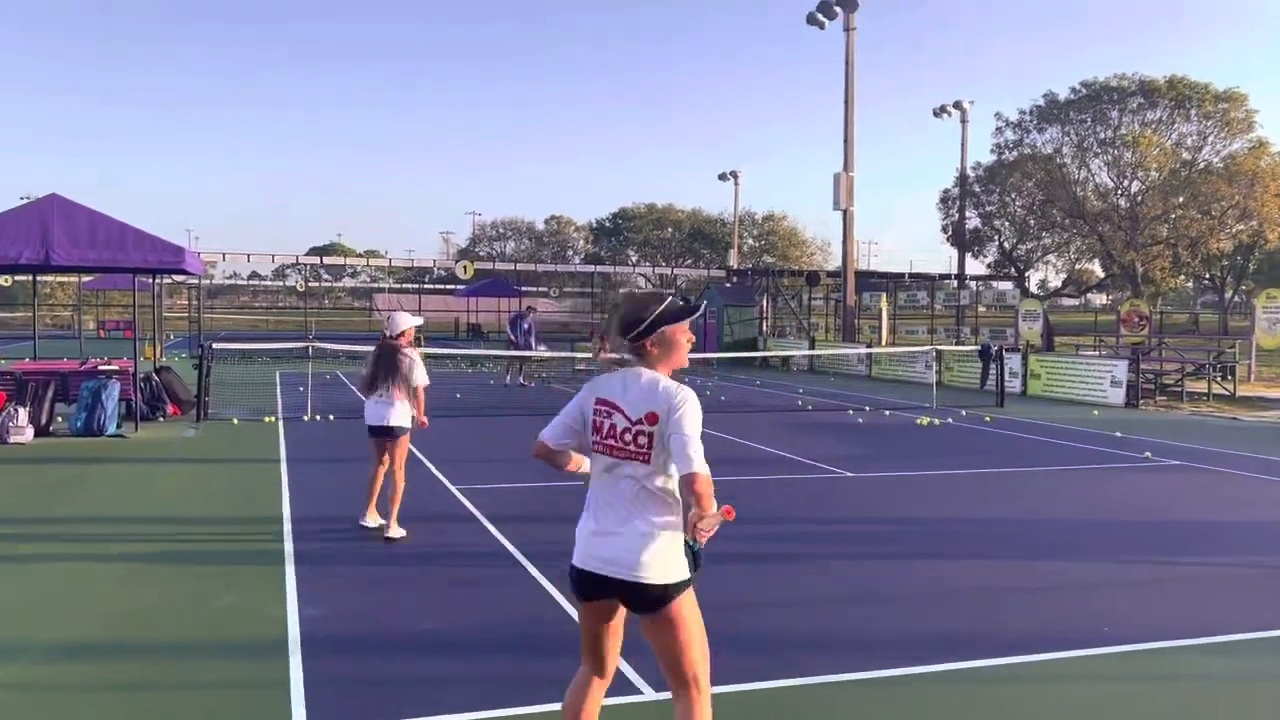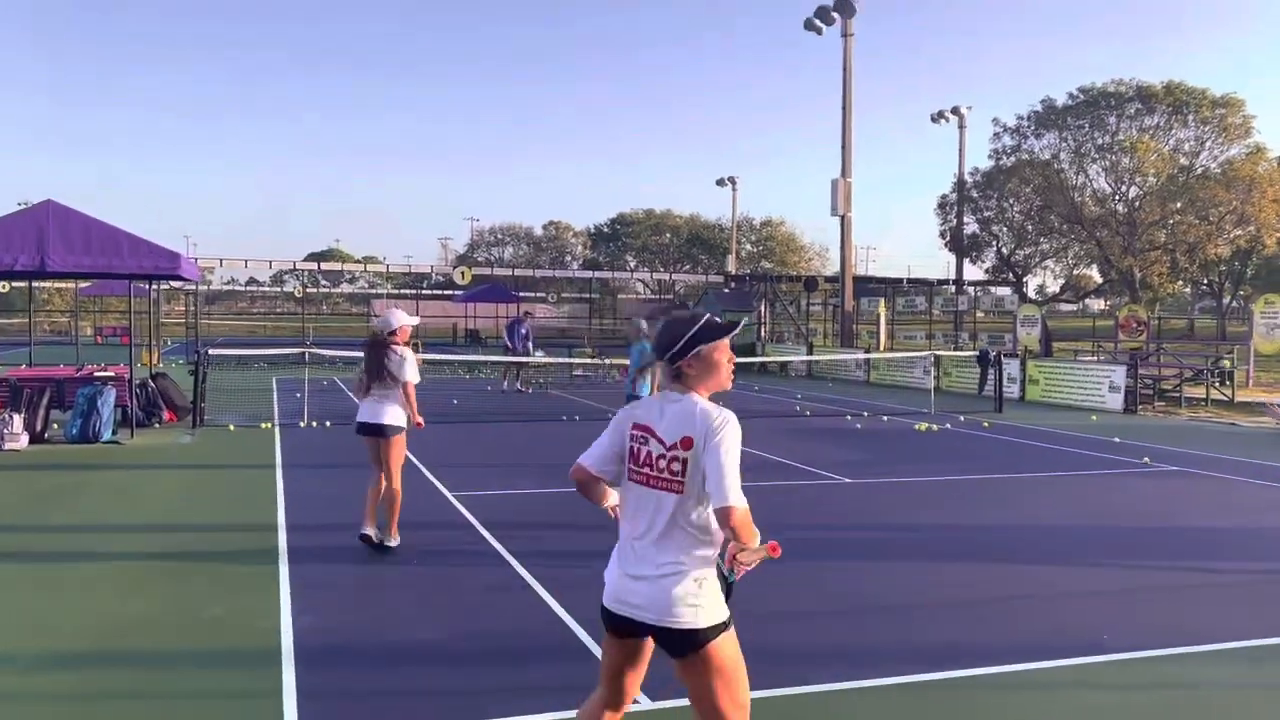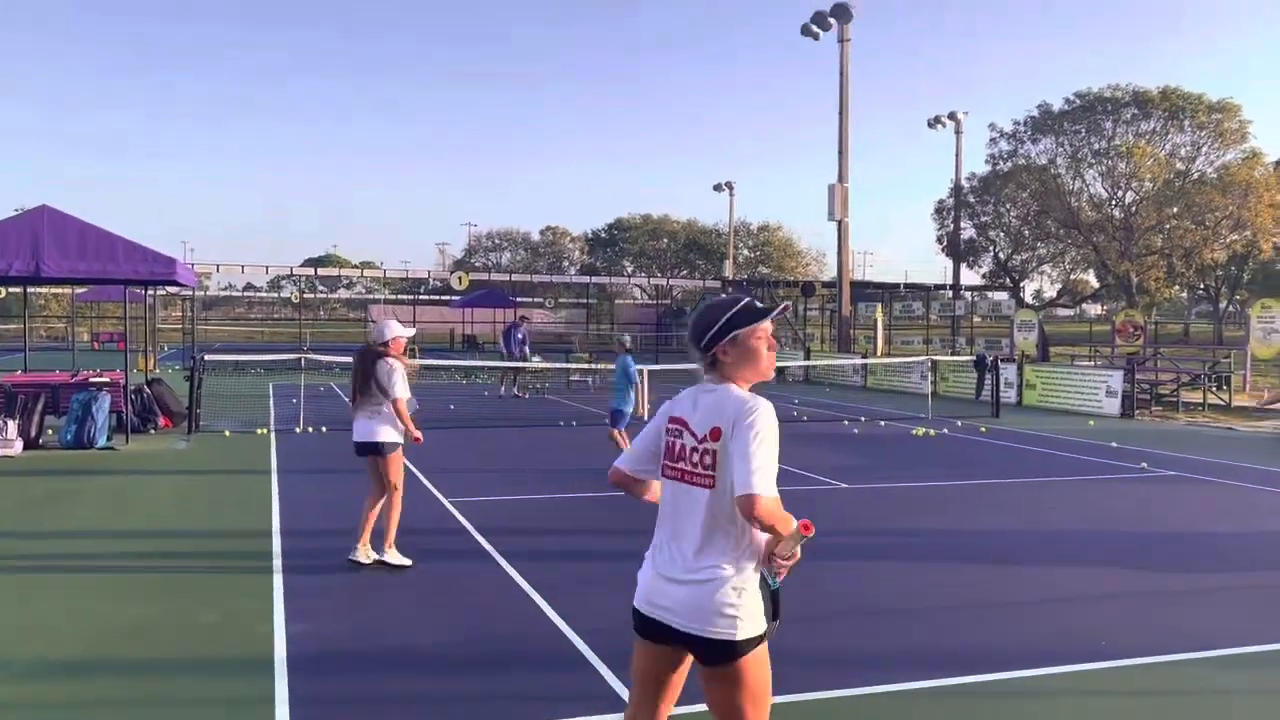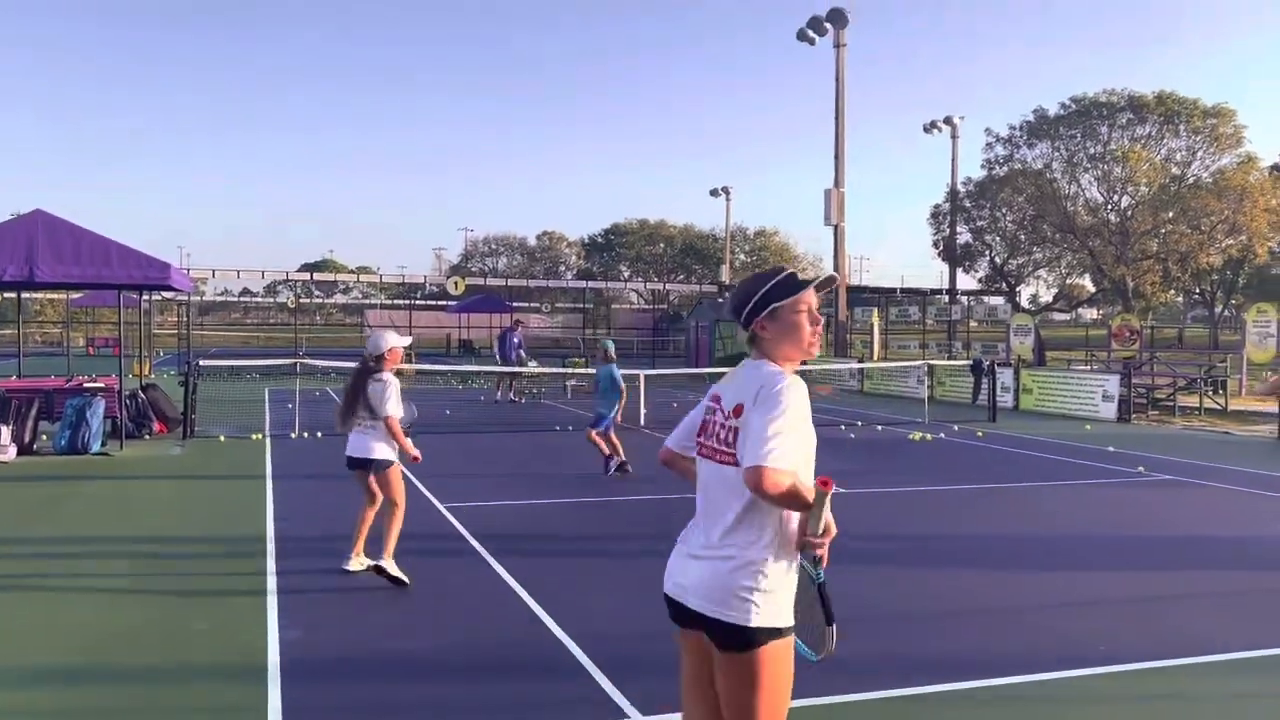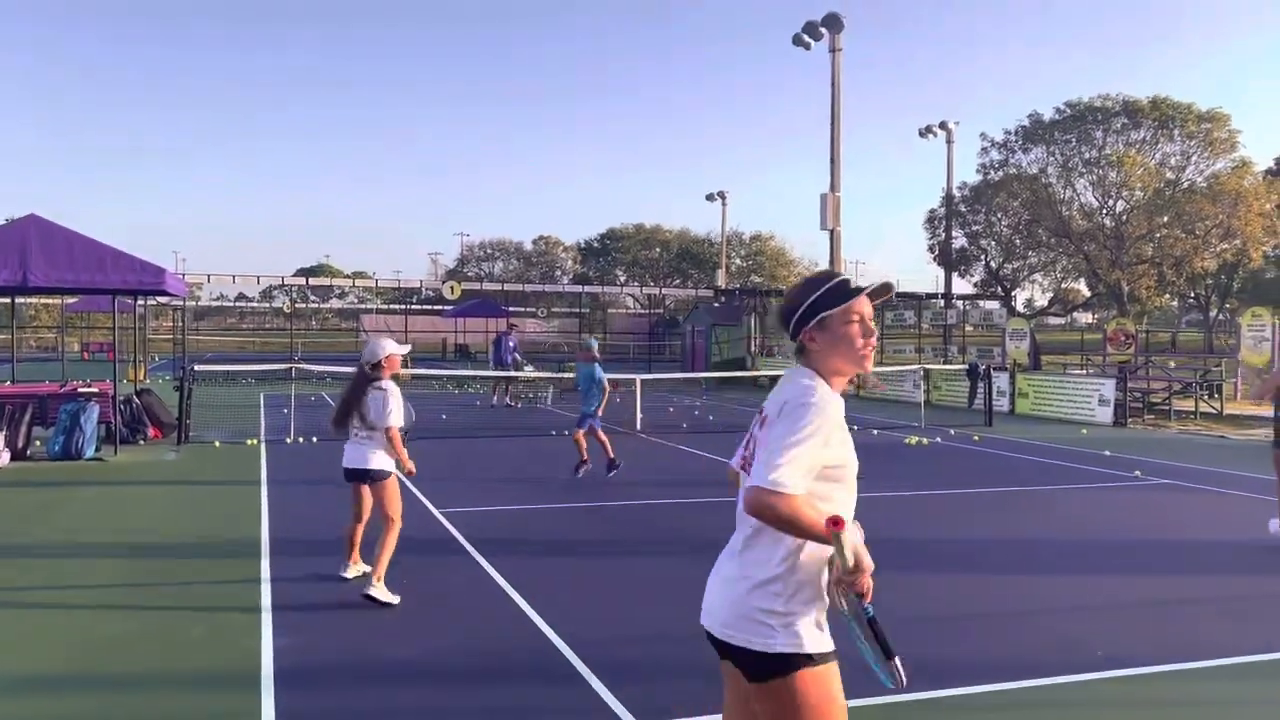
dt=0.1s
person 1, frame 1
left shoulder: (595, 391)
right shoulder: (678, 398)
left elbow: (545, 449)
right elbow: (695, 486)
right wrist: (705, 516)
left hip: (592, 557)
right hip: (651, 565)
left knee: (594, 672)
person 1, frame 2
left shoulder: (634, 414)
right shoulder: (717, 422)
left elbow: (582, 476)
right elbow: (732, 517)
left wrist: (609, 499)
right wrist: (748, 546)
left hip: (624, 593)
right hip: (687, 603)
person 1, frame 3
left shoulder: (676, 407)
right shoulder: (752, 411)
left elbow: (621, 476)
right elbow: (756, 506)
right wrist: (788, 535)
left hip: (657, 597)
right hip: (720, 610)
person 1, frame 4
left shoulder: (729, 383)
right shoulder: (781, 388)
left elbow: (672, 455)
right elbow: (764, 478)
right wrist: (820, 509)
left hip: (692, 580)
right hip: (744, 594)
person 1, frame 5
left shoulder: (792, 393)
right shoulder: (813, 403)
left elbow: (752, 483)
right elbow: (764, 499)
right wrist: (847, 539)
right hip: (770, 624)
person 2, frame 1
left shoulder: (377, 355)
right shoulder: (411, 357)
left elbow: (364, 388)
right elbow: (418, 392)
right wrist: (421, 415)
left hip: (374, 417)
right hip: (397, 419)
left knee: (380, 464)
right knee: (397, 471)
left ankle: (370, 514)
right ankle: (392, 524)
person 2, frame 2
left shoulder: (374, 352)
right shoulder: (403, 354)
left elbow: (361, 388)
right elbow: (408, 390)
right wrist: (415, 415)
left hip: (367, 418)
right hip: (389, 419)
left knee: (380, 472)
right knee: (392, 476)
left ankle: (369, 527)
right ankle: (390, 534)
person 2, frame 3
left shoulder: (366, 365)
right shoulder: (393, 367)
left elbow: (356, 404)
right elbow: (398, 405)
right wrist: (412, 430)
left hip: (363, 435)
right hip: (385, 436)
left knee: (378, 490)
right knee: (394, 491)
left ankle: (362, 548)
right ankle: (389, 549)
person 2, frame 4
left shoulder: (363, 379)
right shoulder: (389, 383)
left elbow: (347, 418)
right elbow: (391, 423)
right wrist: (409, 448)
left hip: (356, 450)
right hip: (380, 452)
left knee: (373, 501)
right knee: (397, 507)
left ankle: (356, 557)
right ankle: (386, 560)
person 2, frame 5
left shoulder: (360, 387)
right shoulder: (389, 390)
left elbow: (340, 424)
right elbow: (391, 434)
right wrist: (405, 461)
left hip: (353, 460)
right hip: (377, 463)
left knee: (361, 516)
right knee: (393, 522)
left ankle: (353, 563)
right ankle: (376, 582)
